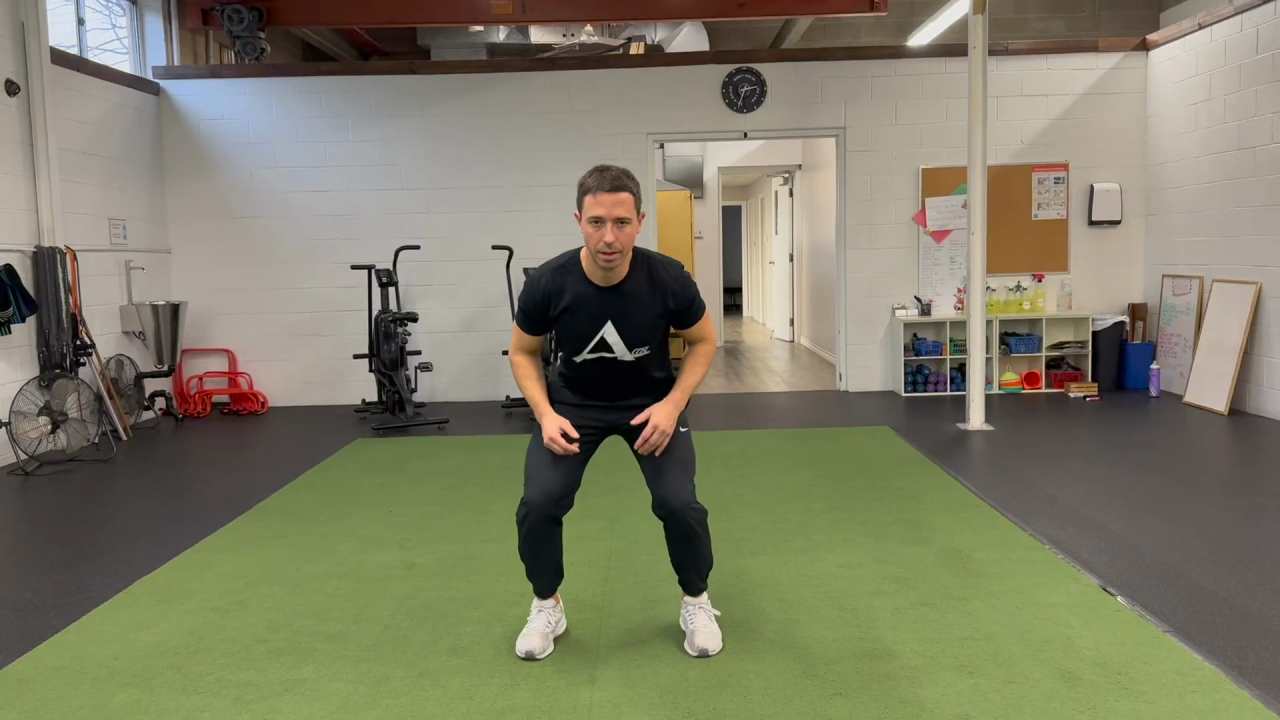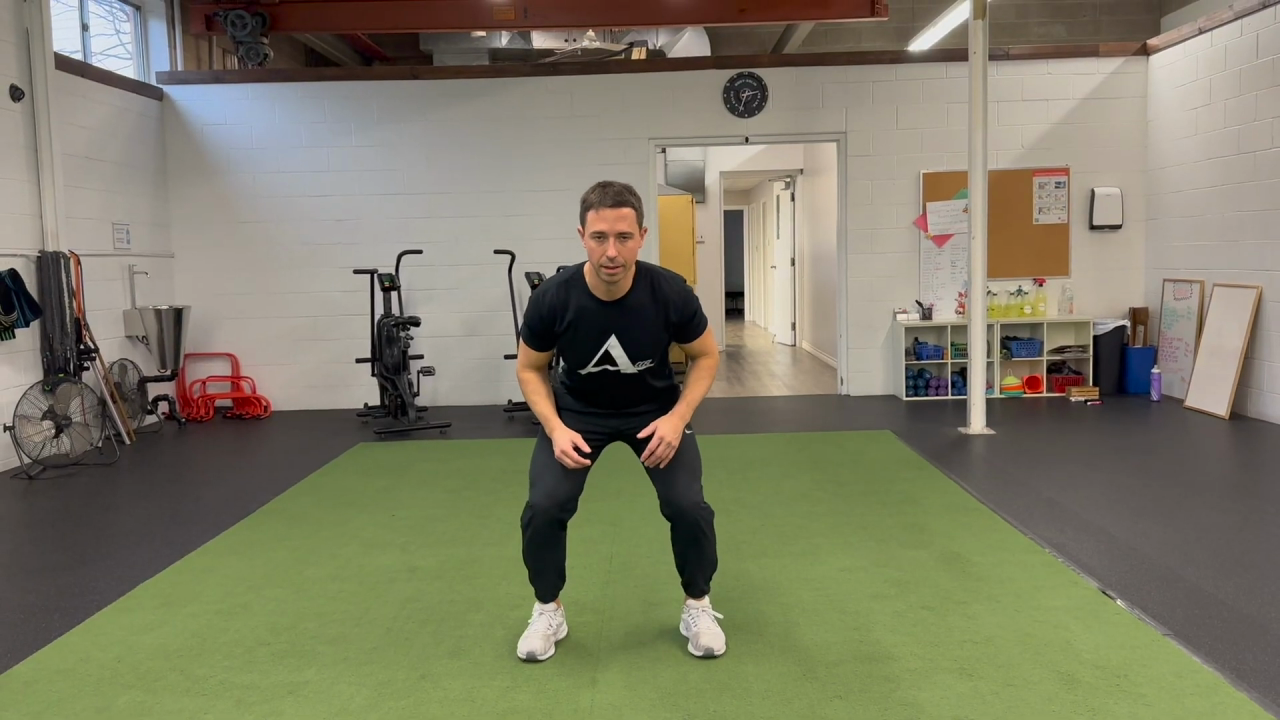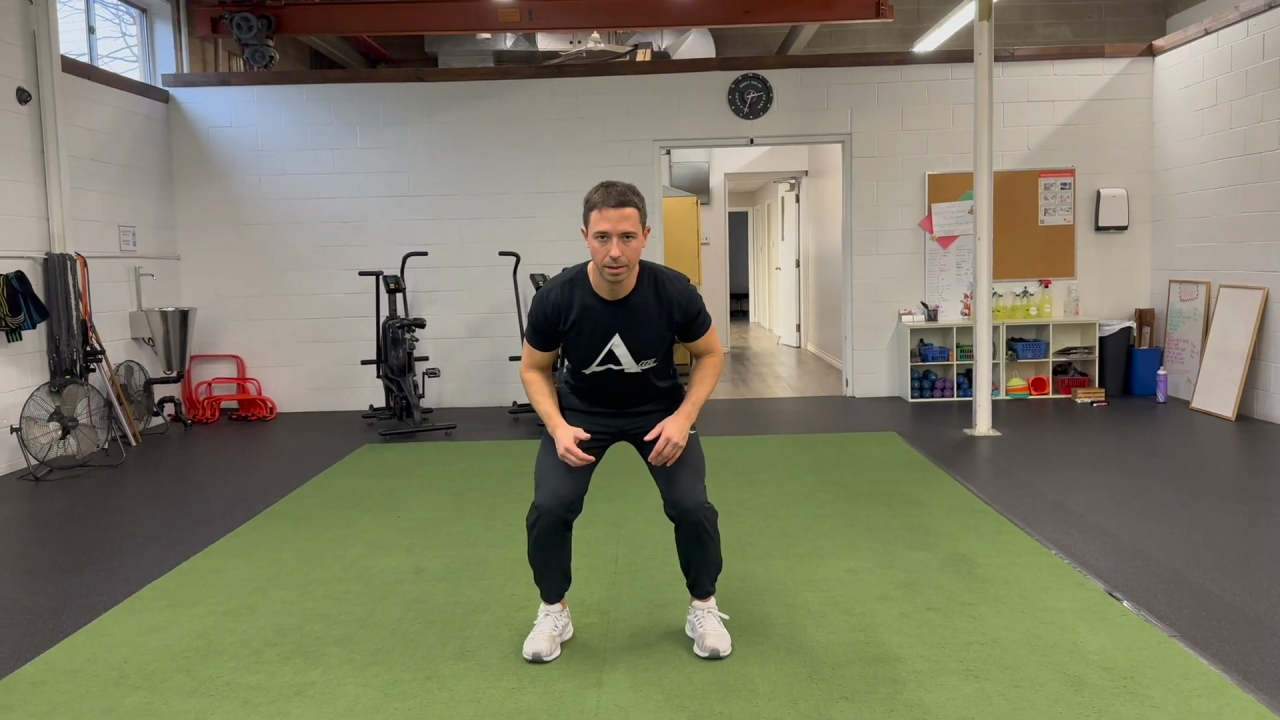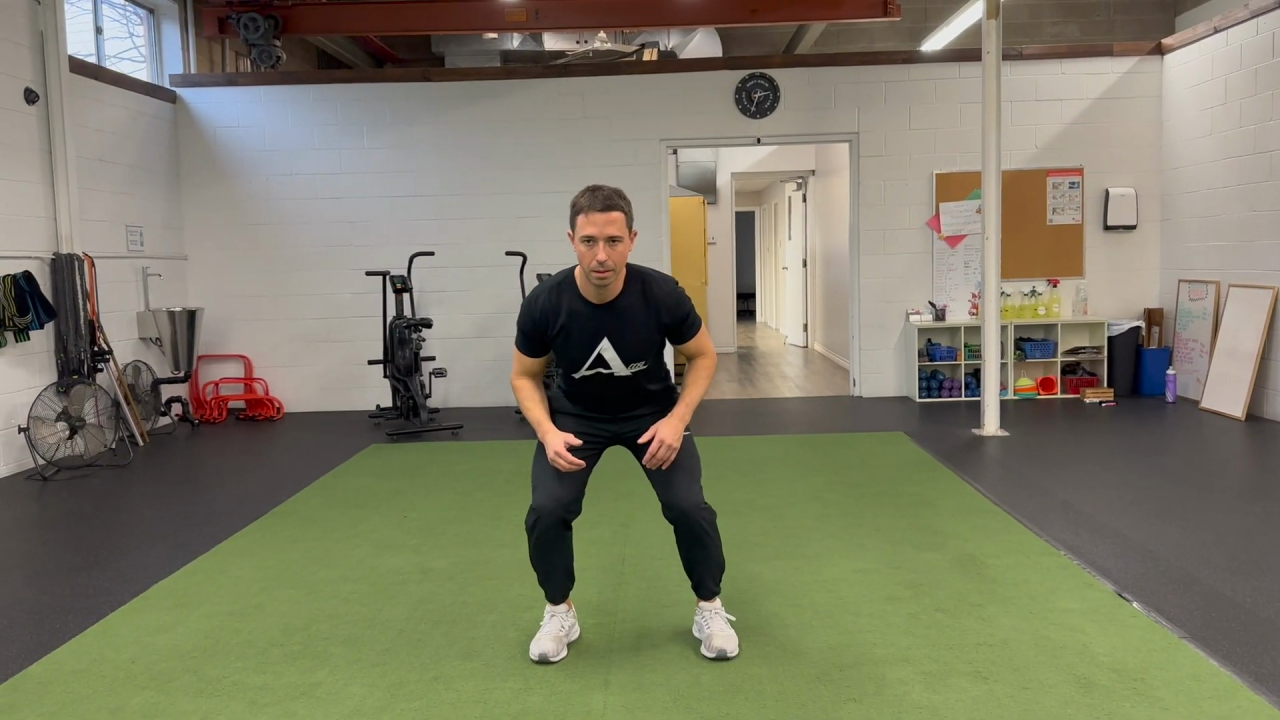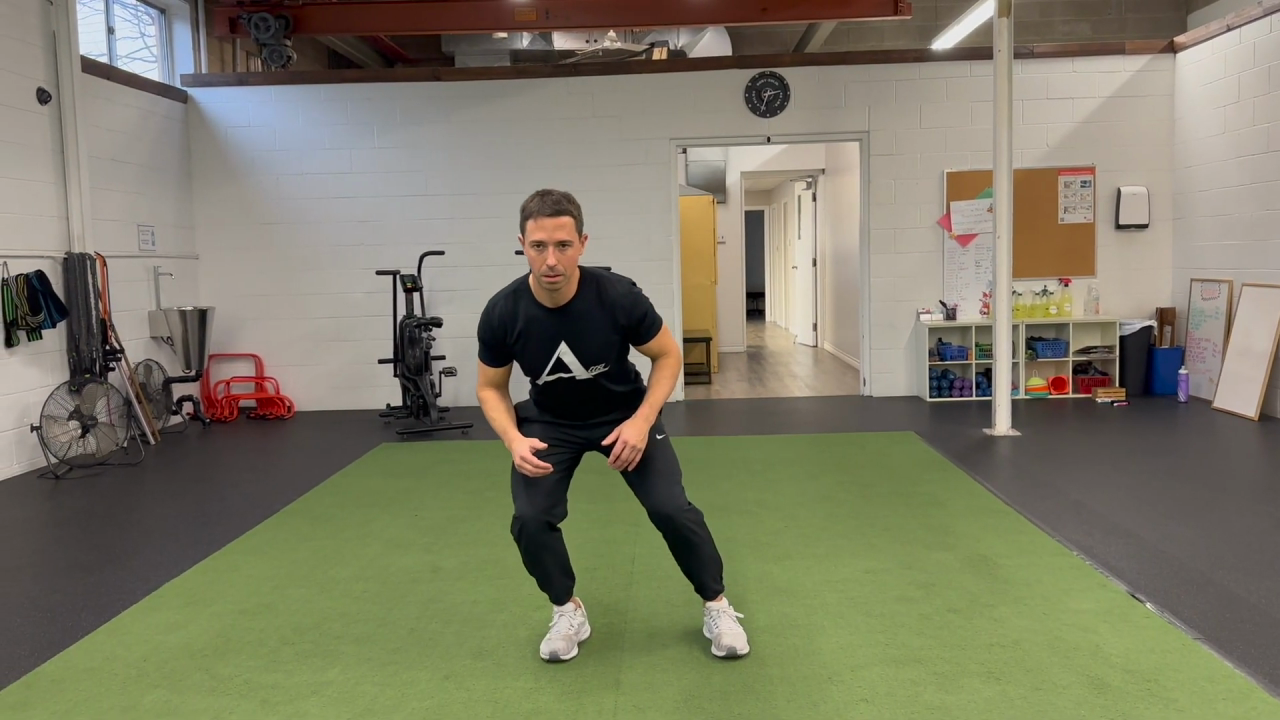
dt=0.7s
person 1, frame 1
left shoulder: (668, 280)
right shoulder: (548, 284)
left elbow: (703, 342)
right elbow: (522, 352)
left wrist: (672, 404)
right wrist: (545, 413)
left hip: (651, 403)
right hip: (573, 403)
left knee: (678, 503)
right knee: (539, 503)
left ankle: (696, 602)
right ankle: (547, 606)
person 1, frame 2
left shoulder: (670, 293)
right shoulder: (552, 299)
left elbow: (705, 356)
right elbow: (530, 369)
left wrist: (678, 417)
right wrist: (556, 429)
left hip: (655, 409)
right hip: (577, 410)
left knee: (688, 506)
right knee: (544, 507)
left ankle: (697, 606)
right ankle: (548, 609)
person 1, frame 3
left shoulder: (674, 292)
right shoulder: (556, 298)
left elbow: (710, 354)
right elbow: (534, 369)
left wrist: (684, 417)
right wrist: (557, 426)
left hip: (659, 408)
right hip: (581, 410)
left knee: (692, 506)
right knee: (549, 508)
left ankle: (703, 607)
right ankle: (553, 611)
person 1, frame 4
left shoulder: (661, 295)
right shoulder: (544, 304)
left elbow: (702, 356)
right elbow: (525, 376)
left wrist: (677, 419)
right wrist: (548, 432)
left hip: (652, 411)
right hip: (575, 414)
left knee: (688, 507)
right knee: (547, 510)
left ankle: (710, 607)
right ankle: (560, 611)
person 1, frame 5
left shoulder: (618, 296)
right shoulder: (502, 313)
left elbow: (668, 356)
right elbow: (491, 388)
left wrist: (642, 422)
right wrist: (514, 439)
left hip: (624, 415)
right hip: (549, 421)
left knee: (670, 508)
right knee: (531, 518)
left ankle: (716, 606)
right ankle: (568, 610)
